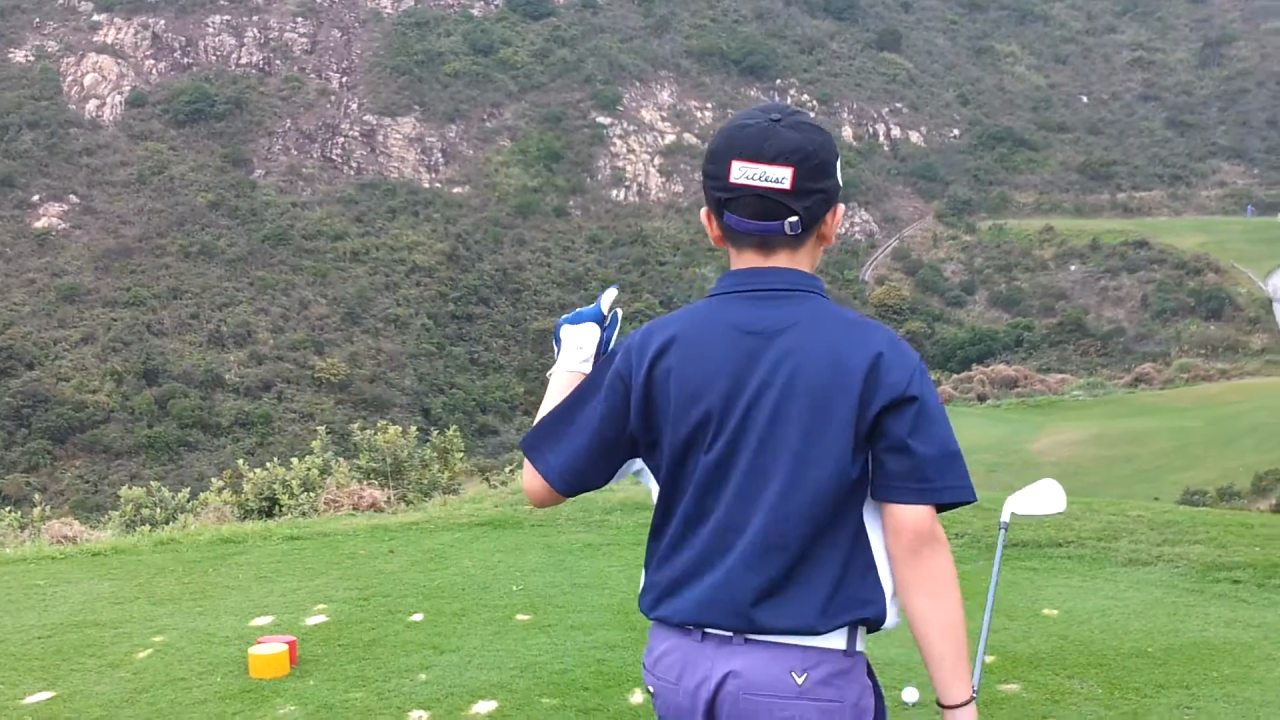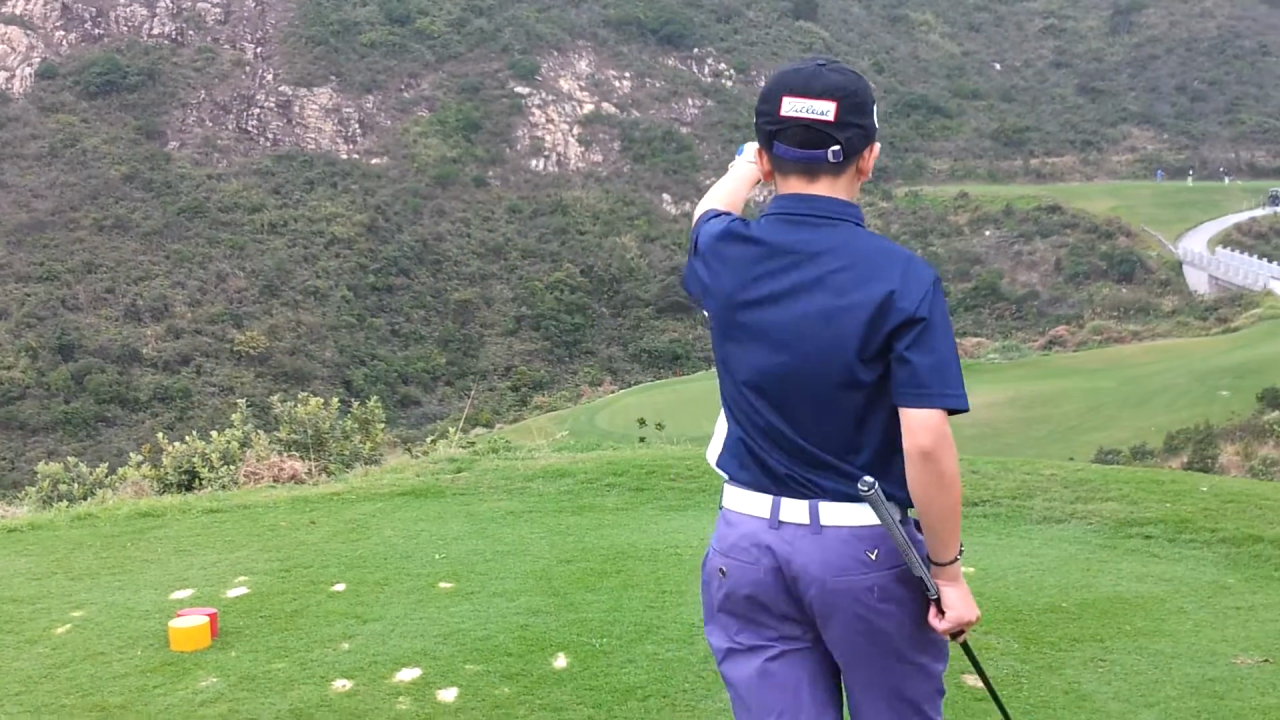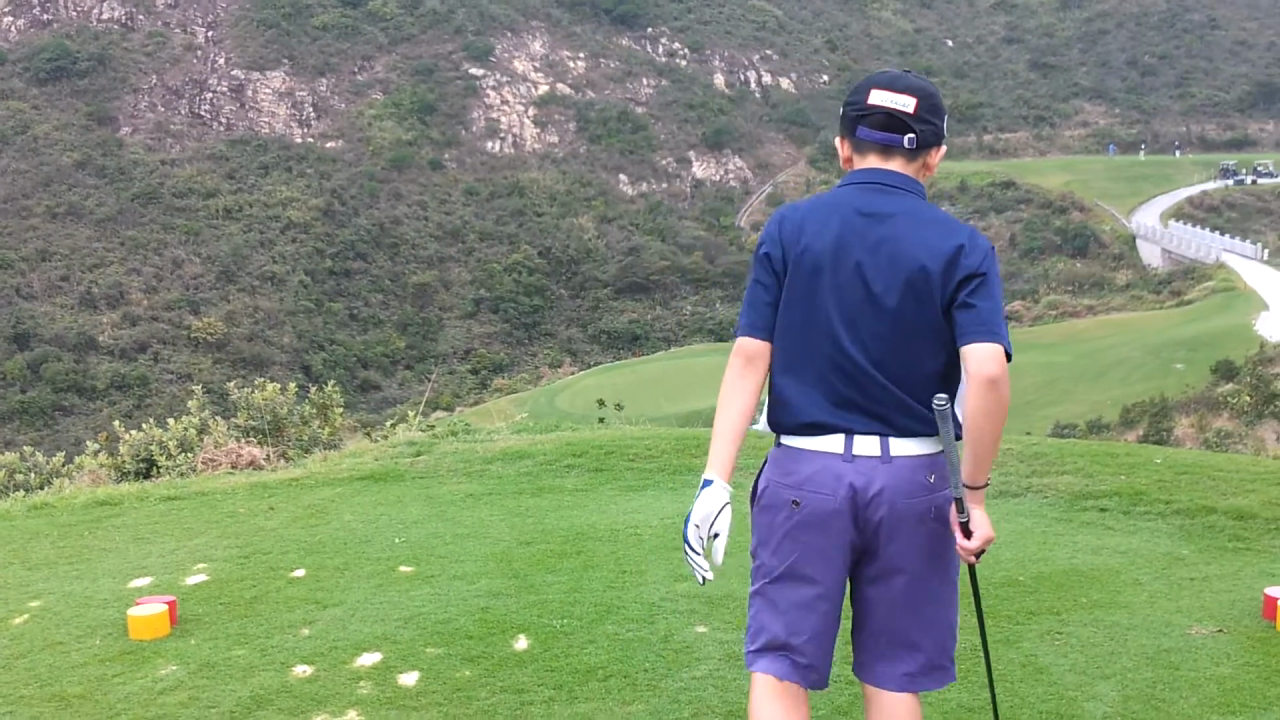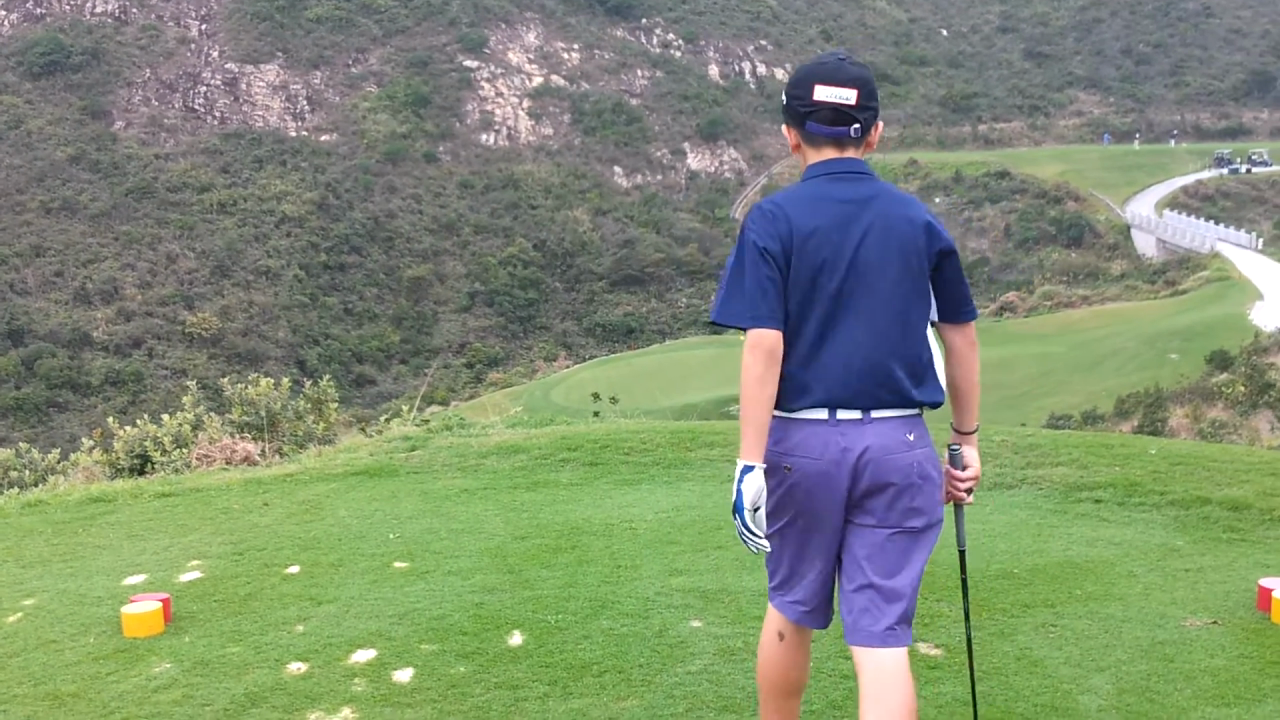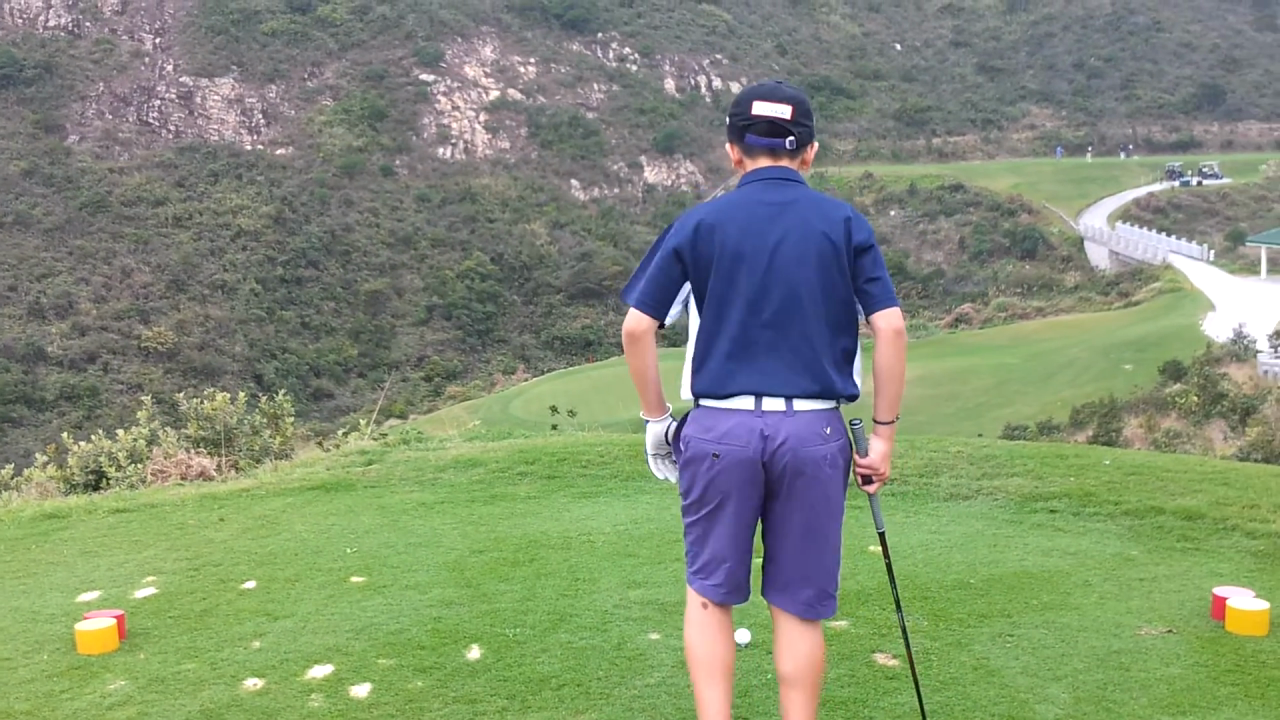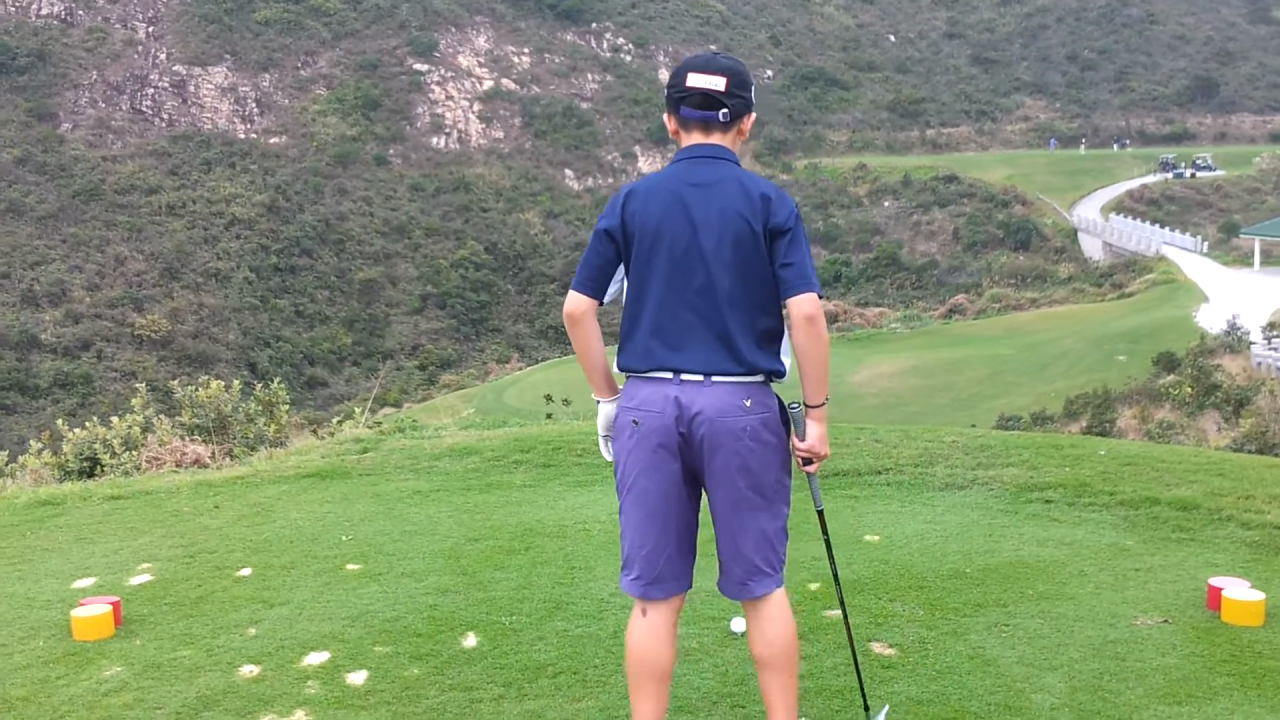
dt=0.5s
person 1, frame 1
left shoulder: (652, 349)
right shoulder: (877, 358)
left elbow: (540, 485)
right elbow: (915, 543)
left wrist: (571, 364)
left hip: (678, 661)
person 1, frame 2
left shoulder: (722, 255)
right shoulder: (902, 279)
right elbow: (926, 444)
left wrist: (746, 162)
right wrist: (948, 570)
left hip: (748, 542)
right hip: (865, 549)
person 1, frame 3
left shoulder: (790, 226)
right shoulder: (962, 245)
left elbow: (750, 356)
right elbow: (987, 373)
left wrist: (715, 478)
right wrist: (975, 495)
left hip: (803, 472)
right hip: (911, 478)
person 1, frame 4
left shoulder: (773, 219)
right shoulder: (920, 221)
left elbow: (764, 346)
right elbow: (962, 341)
left wrist: (750, 463)
right wrist: (968, 441)
left hip: (801, 442)
right hip: (896, 445)
left knee: (792, 608)
right knee: (882, 642)
person 1, frame 5
left shoulder: (699, 224)
right shoulder: (845, 222)
left elbow: (636, 328)
right elbow: (890, 330)
left wrist: (656, 417)
right wrist: (884, 432)
left hip: (722, 429)
right hip: (813, 432)
left knee: (709, 593)
right knee: (798, 608)
person 1, frame 6
left shoulder: (632, 200)
right shoulder: (770, 202)
left elbow: (578, 309)
right elbow: (806, 315)
left wrist: (607, 397)
right wrist: (817, 414)
left hip: (650, 405)
right hip: (740, 407)
left knee: (657, 595)
right knee: (760, 585)
